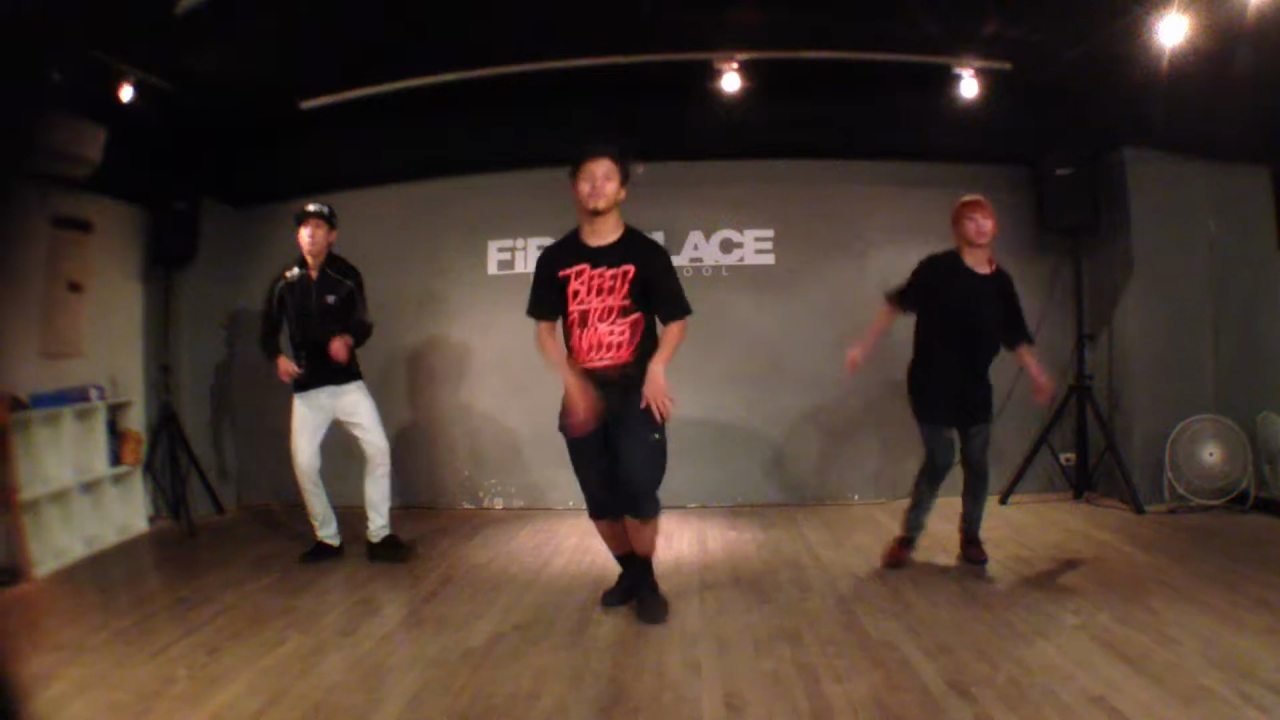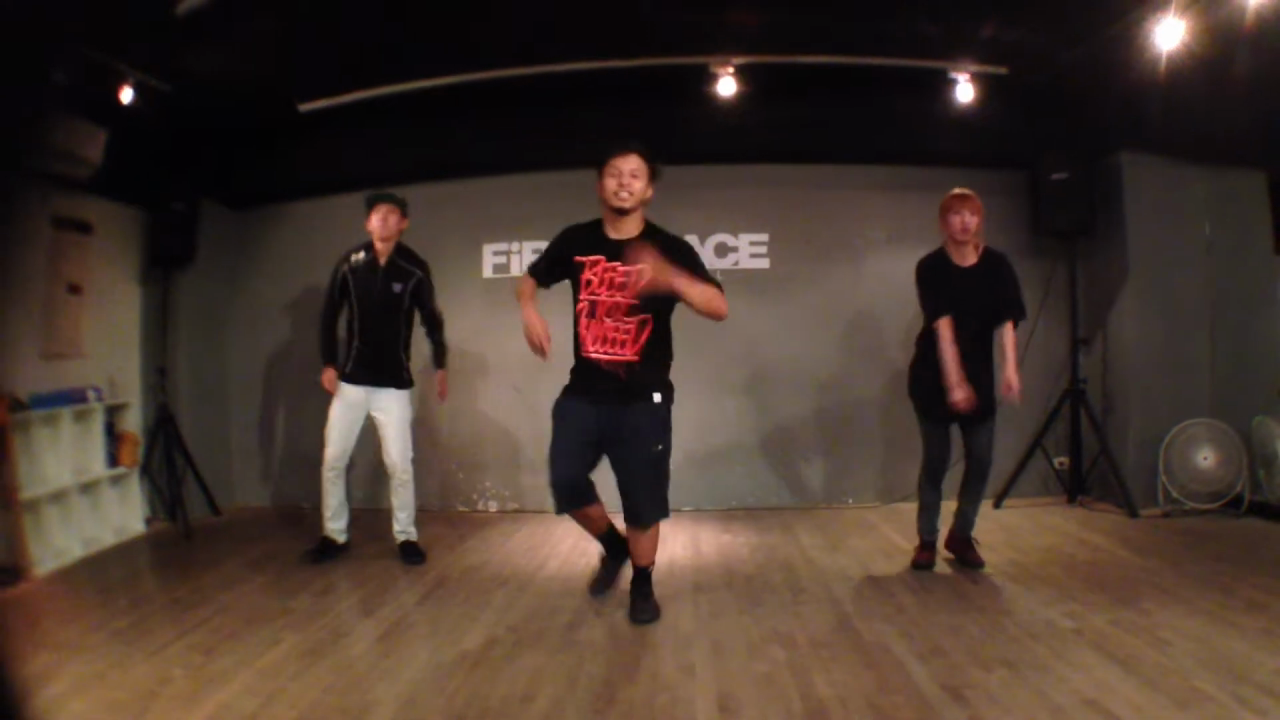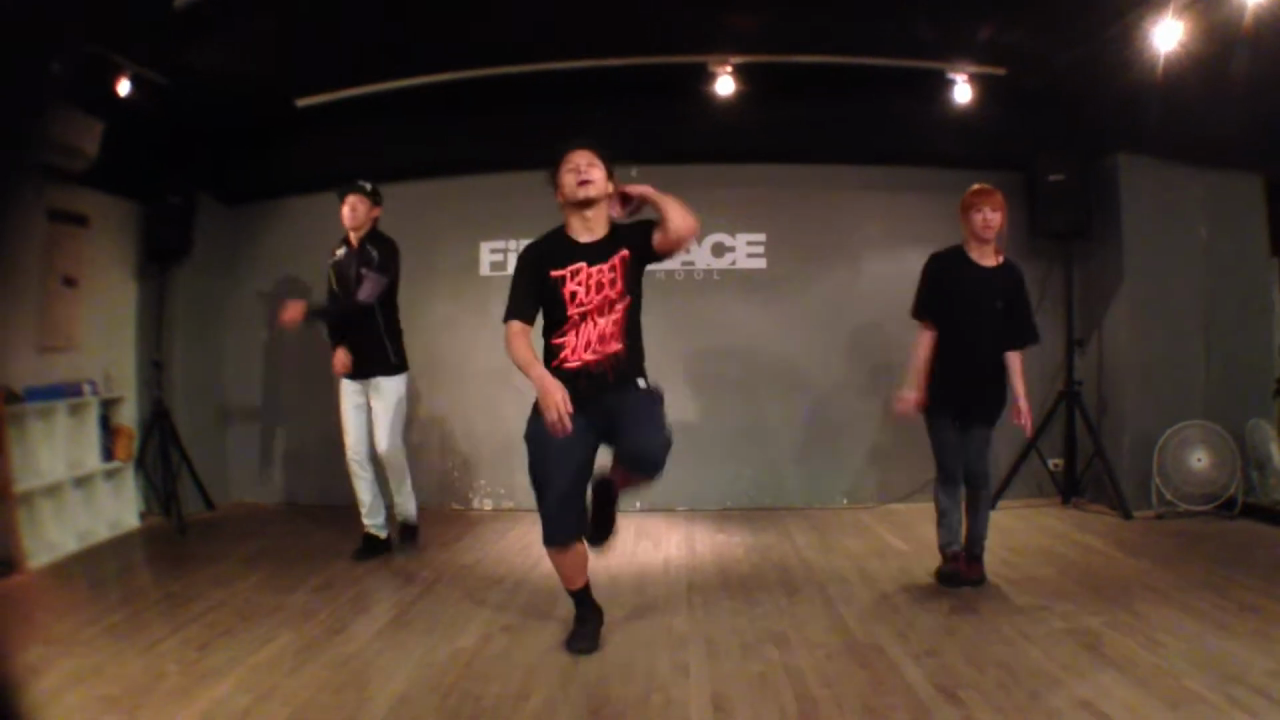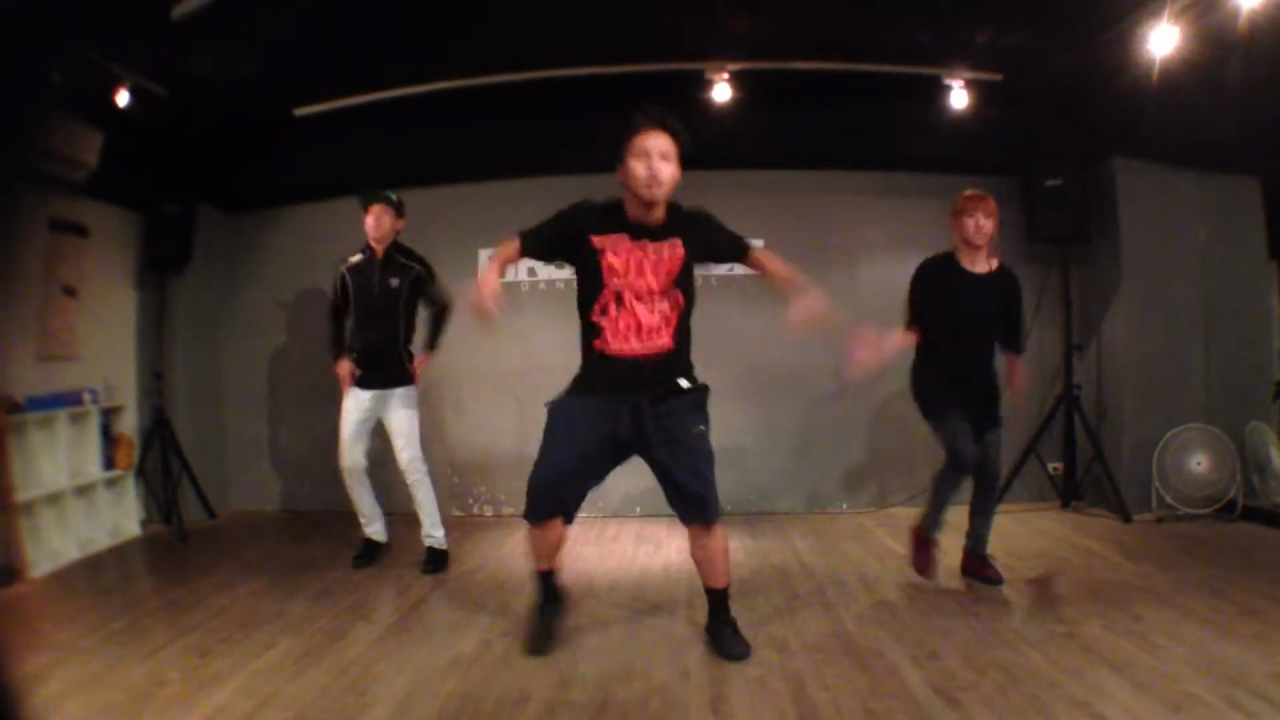
dt=0.7s
person 1, frame 1
left shoulder: (647, 253)
right shoulder: (555, 259)
left elbow: (677, 321)
right elbow: (544, 329)
left wrist: (658, 373)
right wrist: (570, 384)
left hip: (634, 393)
right hip: (584, 396)
left knee: (639, 488)
right knee: (601, 499)
left ankle: (648, 580)
right ankle: (630, 573)
person 1, frame 2
left shoulder: (669, 250)
right shoulder: (574, 241)
left elbow: (718, 307)
right elbow: (530, 280)
left wrist: (669, 278)
right wrist: (531, 312)
left hip: (641, 397)
right hip: (584, 391)
left knee: (643, 501)
right knee: (567, 483)
left ankle: (642, 586)
right ankle: (612, 546)
person 1, frame 3
left shoulder: (633, 239)
right shoulder: (540, 256)
left elbow: (685, 228)
right elbow: (515, 330)
left wrist: (646, 196)
right wrist: (544, 381)
left hip: (624, 387)
right hip: (565, 397)
left knee: (650, 454)
right knee: (560, 520)
left ankle: (608, 486)
right ankle: (585, 611)
person 1, frame 4
left shoulder: (695, 228)
right shoulder: (585, 221)
left elbow: (752, 256)
right elbow: (517, 245)
left wrist: (797, 286)
right wrist: (492, 270)
left hip: (670, 396)
right hip: (597, 392)
left knee: (702, 509)
right knee: (545, 497)
left ankle: (720, 617)
right ankle: (548, 598)
person 2, frame 1
left shoulder: (1001, 282)
right shoulder: (937, 269)
left elbow: (1014, 336)
right elbow: (896, 305)
left wrist: (1037, 374)
right wrist: (864, 346)
left hip: (975, 386)
right hip: (933, 383)
left knee: (977, 464)
right knee: (938, 463)
left ankle: (971, 535)
right ankle: (908, 535)
person 2, frame 2
left shoulder: (997, 264)
right shoulder: (929, 268)
left elbow: (1008, 321)
right elbow: (942, 326)
left wrist: (1010, 368)
right wrist: (953, 382)
left hip: (979, 380)
right hip: (934, 378)
left knee: (980, 461)
right knee: (935, 461)
left ankle: (960, 535)
right ankle: (926, 541)
person 2, frame 3
left shoulder: (1012, 276)
right shoulder: (942, 265)
left elbow: (1013, 343)
right elbow: (927, 329)
left wrist: (1020, 397)
right wrist: (913, 384)
left hip: (984, 388)
right hip: (942, 388)
left knee: (976, 472)
right knee: (950, 469)
left ankle: (974, 554)
right ankle: (952, 553)
person 2, frame 4
left shoulder: (1006, 281)
right shoulder: (934, 271)
left elbow: (1012, 341)
right elbow: (914, 330)
left wrist: (1016, 378)
right wrist: (881, 348)
left hip: (979, 387)
right hip: (936, 384)
left knee: (989, 473)
right knee: (963, 456)
left ankle: (976, 554)
right ankle: (925, 533)
person 3, frame 1
left shoulder: (347, 277)
right shoulder: (284, 282)
left elbow: (364, 325)
right elbow: (268, 332)
left wrist: (348, 341)
right wrist: (279, 358)
left hip: (347, 382)
right hip: (307, 388)
left knee: (378, 448)
right knee: (305, 466)
left ankle: (379, 536)
right ankle: (328, 539)
person 3, frame 2
left shoulder: (415, 270)
right shoulder: (350, 264)
left elbow: (433, 321)
right elbow: (329, 315)
left wrist: (440, 367)
right wrist: (329, 363)
left hip: (395, 383)
right hip: (352, 379)
left knee: (399, 464)
right knee: (333, 459)
left ankle: (406, 537)
right ankle: (335, 535)
person 3, frame 3
left shoulder: (384, 250)
right shoulder: (339, 257)
left elbow: (358, 306)
right elbow: (337, 310)
left wrist: (306, 313)
right wrist: (338, 348)
left hip: (388, 366)
right hip: (352, 370)
left knee: (388, 447)
right knee: (355, 454)
left ankle: (406, 516)
right ankle: (375, 531)
person 3, frame 4
left shoulder: (413, 267)
right shoulder: (350, 267)
left elbow: (441, 305)
right elbow: (337, 317)
left wrist: (429, 349)
right wrist: (340, 356)
left hip: (399, 383)
right hip: (359, 383)
left knee: (410, 462)
right knee: (351, 461)
left ankle: (436, 543)
right ankle: (374, 536)
